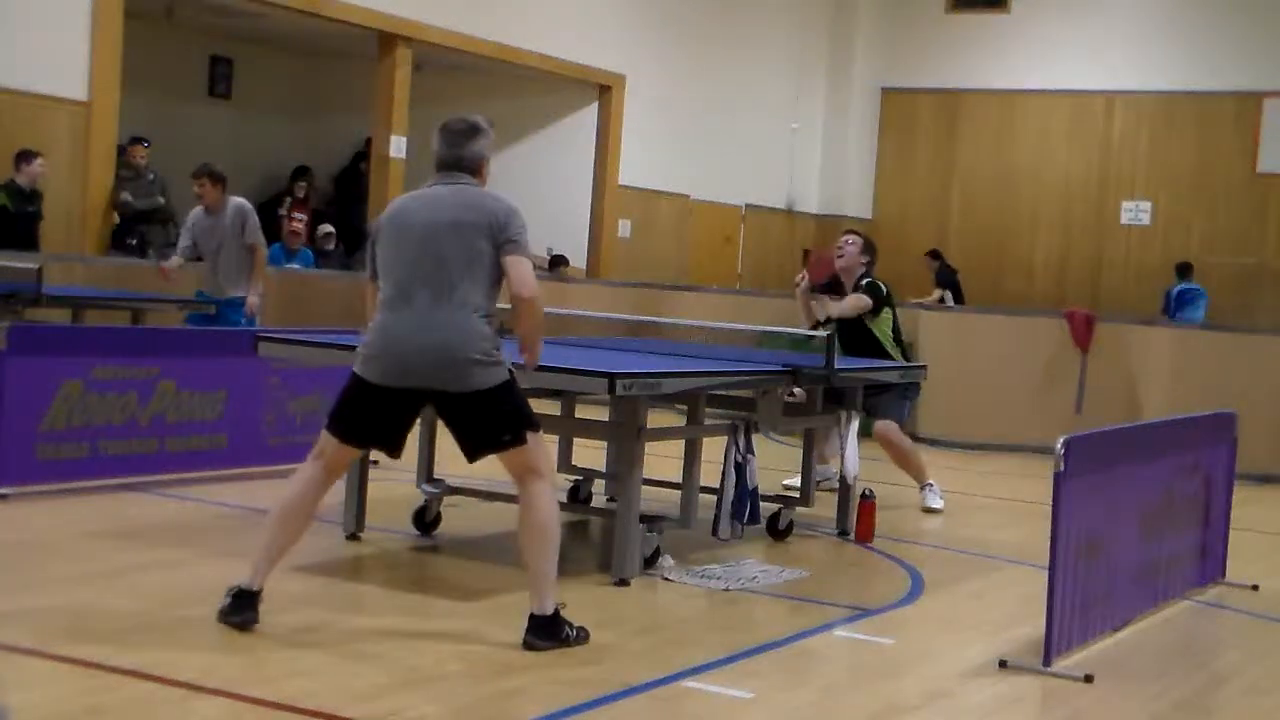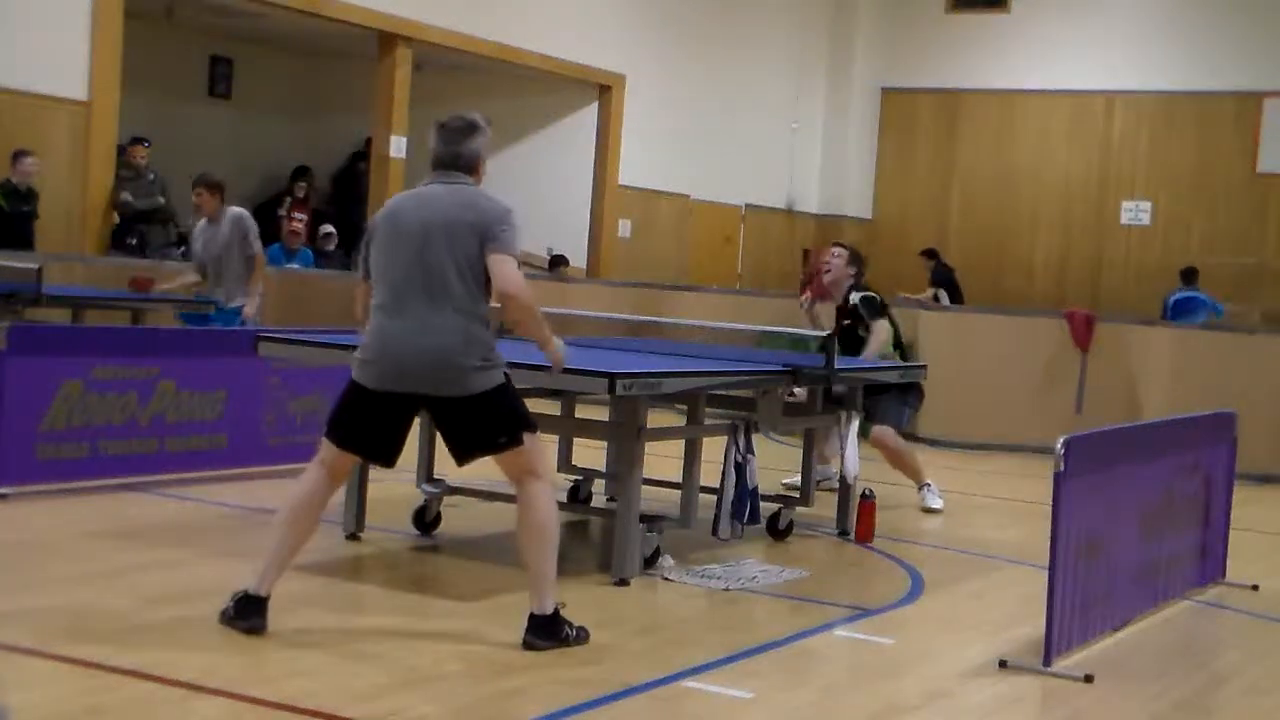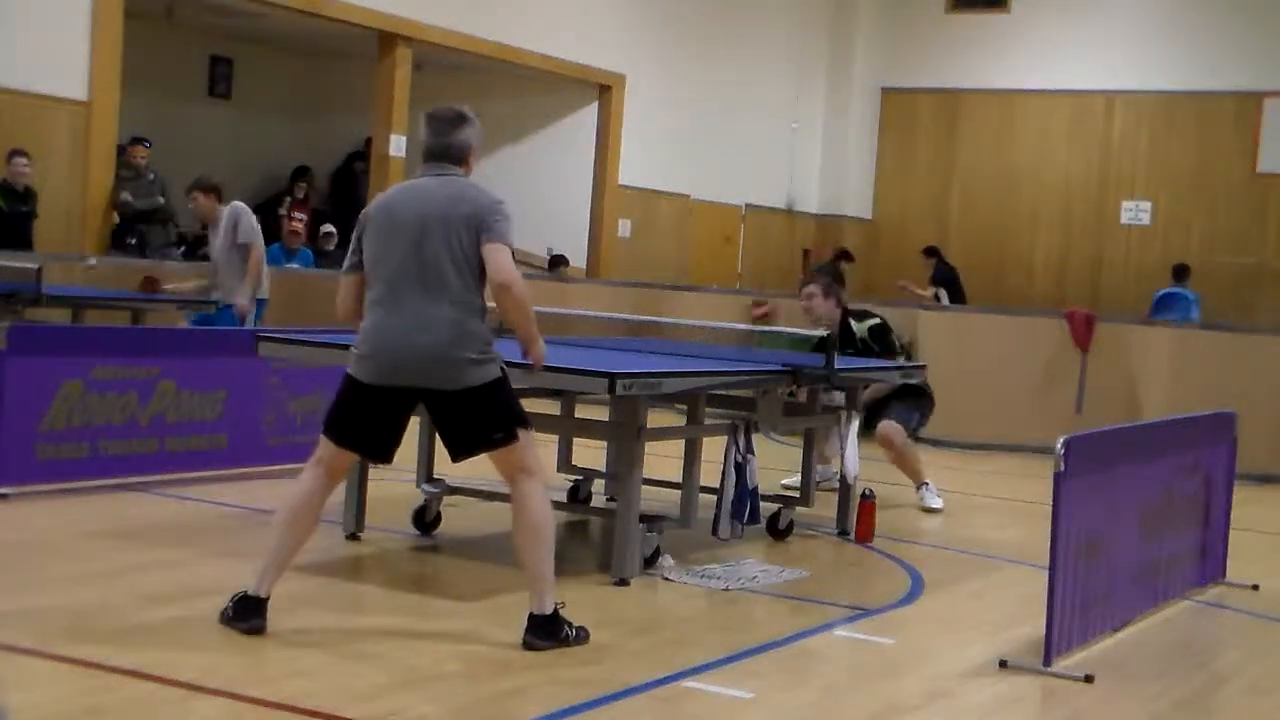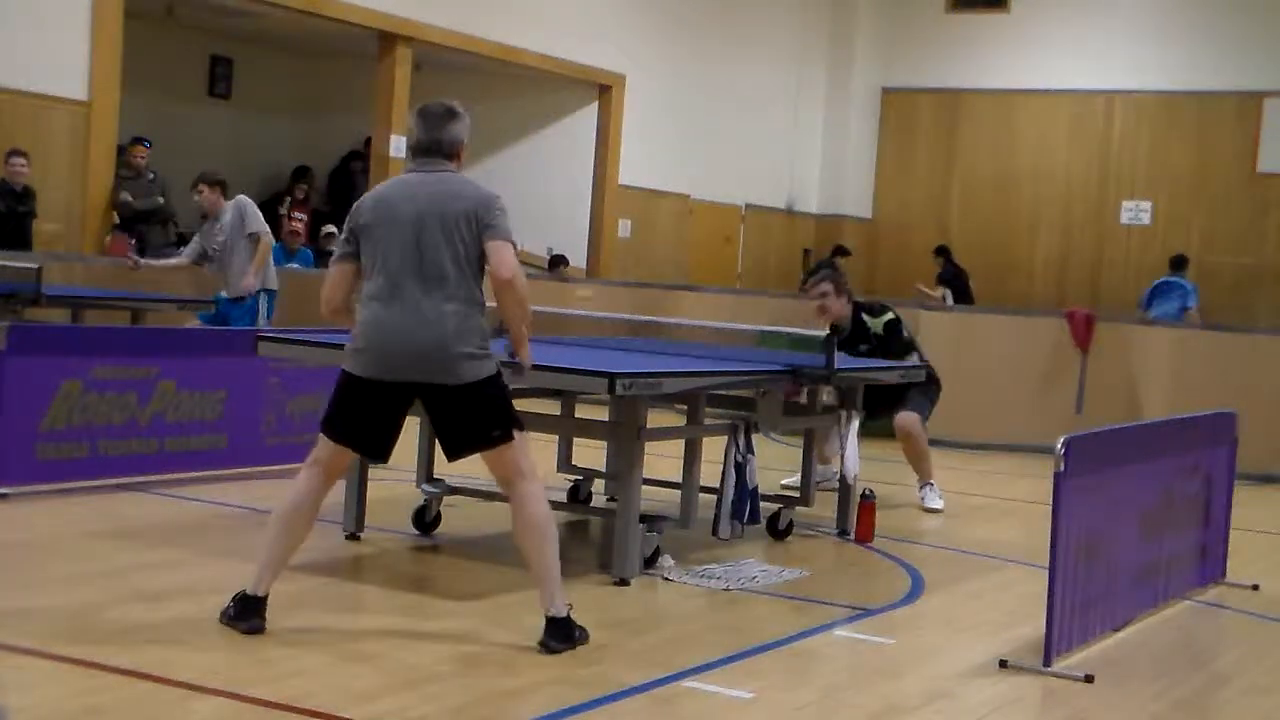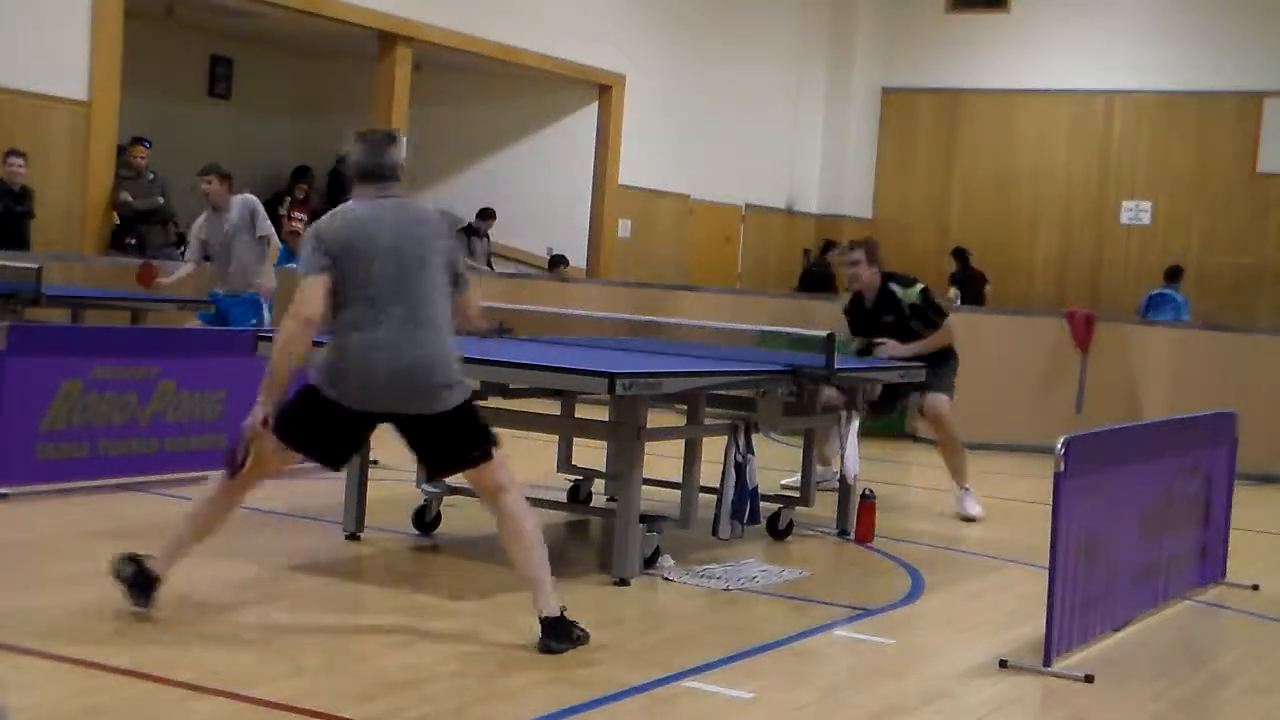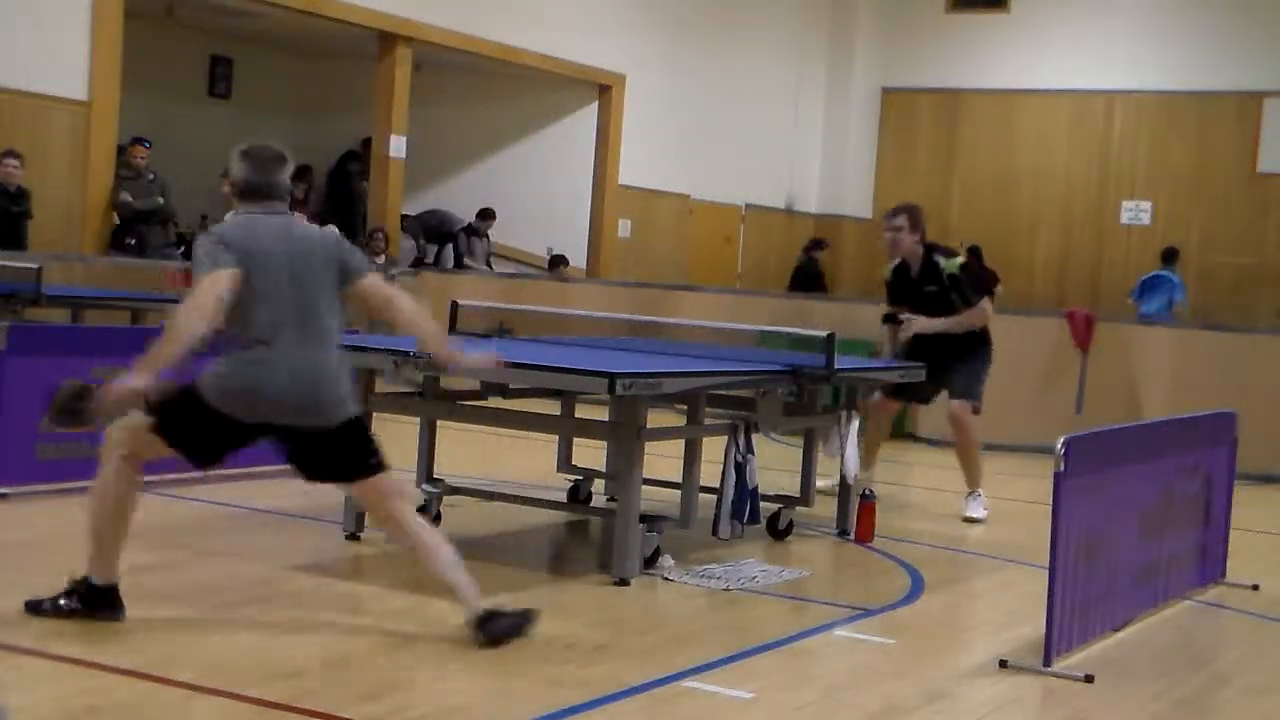
dt=0.2s
person 1, frame 1
left shoulder: (394, 212)
right shoulder: (498, 211)
right elbow: (525, 291)
right wrist: (531, 345)
left hip: (386, 357)
right hip: (468, 361)
left knee: (321, 464)
right knee: (536, 474)
left ankle: (248, 593)
right ankle: (545, 617)
person 1, frame 2
left shoulder: (388, 211)
right shoulder: (490, 211)
left elbow: (363, 309)
right elbow: (511, 288)
right wrist: (547, 341)
left hip: (382, 362)
right hip: (464, 365)
left knee: (324, 471)
right knee: (534, 475)
left ankle: (254, 598)
right ankle: (544, 618)
person 1, frame 3
left shoulder: (379, 206)
right shoulder: (482, 203)
left elbow: (346, 307)
right elbow: (504, 279)
right wrist: (532, 340)
left hip: (378, 358)
right hip: (461, 360)
left knee: (322, 469)
right knee: (527, 474)
left ankle: (254, 600)
right ankle: (544, 618)
person 1, frame 4
left shoulder: (371, 202)
right shoulder: (481, 199)
left elbow: (331, 302)
right elbow: (507, 276)
right wrist: (521, 338)
left hip: (375, 356)
right hip: (458, 357)
left knee: (319, 468)
right knee: (521, 478)
left ankle: (253, 599)
right ankle: (556, 618)
person 1, frame 5
left shoulder: (328, 228)
right shoulder: (436, 226)
left elbow: (305, 315)
right elbow: (469, 315)
left wrist: (266, 400)
left hip: (350, 379)
right hip: (433, 382)
left knee: (252, 464)
right knee: (503, 490)
left ankle: (151, 575)
right ankle: (552, 620)
person 1, frame 6
left shoulder: (223, 236)
right shoulder: (326, 241)
left elbow: (207, 302)
right elbow: (390, 301)
left wrist: (143, 373)
right wrist: (453, 356)
left hip: (238, 391)
right hip: (324, 398)
left knee: (121, 445)
right knee: (393, 505)
left ankle: (99, 591)
right ankle: (483, 613)
person 2, frame 1
left shoulder: (872, 288)
right shoulder: (840, 298)
left elbow: (860, 303)
left wrist: (832, 309)
right wrist: (803, 294)
left hip: (893, 382)
left knee: (885, 430)
left ankle: (928, 486)
right ankle: (824, 472)
person 2, frame 2
left shoulder: (863, 299)
right shoulder: (842, 309)
left elbow: (883, 333)
right wrist: (810, 313)
left hip: (897, 387)
right hip: (864, 386)
left knee: (881, 435)
left ankle: (926, 486)
right ankle: (824, 471)
person 2, frame 3
left shoulder: (867, 326)
right shoulder: (829, 339)
left wrist: (859, 398)
left hip: (908, 394)
left knee: (887, 432)
left ankle: (925, 487)
right ankle: (825, 471)
person 2, frame 4
left shoulder: (881, 319)
right shoulder: (833, 334)
left hip: (916, 383)
right hip: (874, 386)
left knee: (905, 424)
left ankle: (927, 485)
right ankle: (825, 472)
person 2, frame 5
left shoulder: (908, 291)
right shoulder: (854, 306)
left elbow: (948, 333)
right elbow: (863, 348)
left wrist: (905, 350)
left hip: (932, 361)
left knee: (937, 410)
right knee: (832, 402)
left ankle: (964, 492)
right ankle: (826, 471)
person 2, frame 6
left shoulder: (950, 265)
right shoulder: (895, 273)
left elbow: (983, 313)
right elbow: (897, 316)
left wrist: (933, 326)
right wrist: (888, 353)
left hip: (969, 349)
right hip: (925, 349)
left knee: (958, 412)
right knee: (878, 404)
left ankle: (975, 494)
right ankle: (861, 474)
